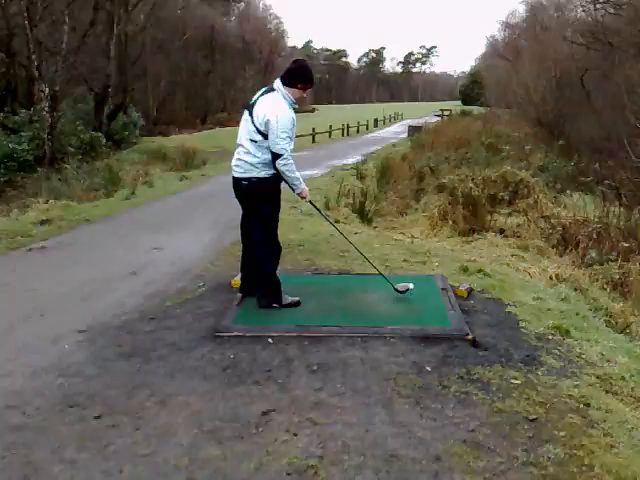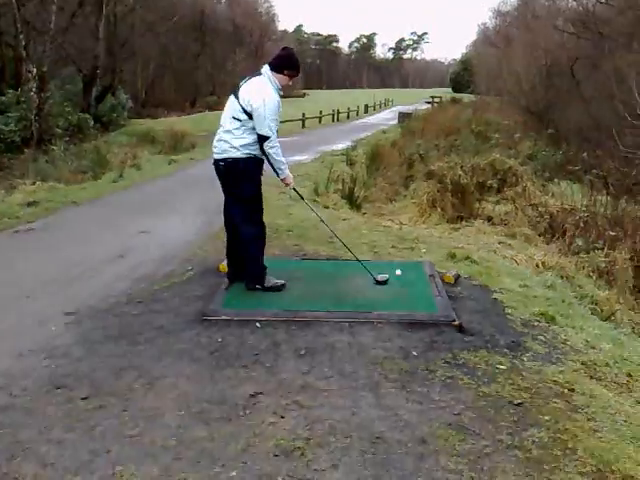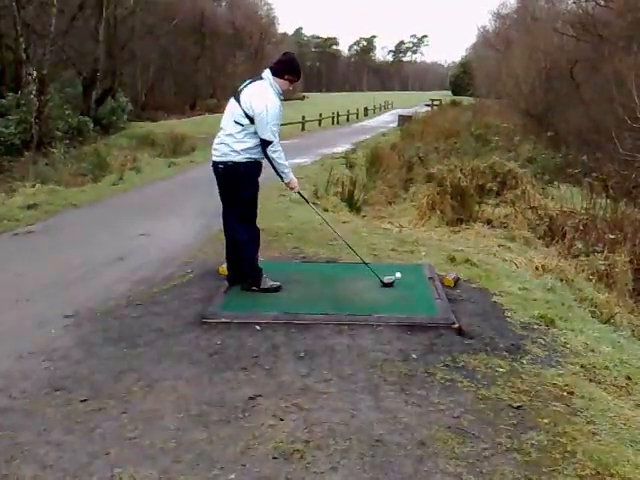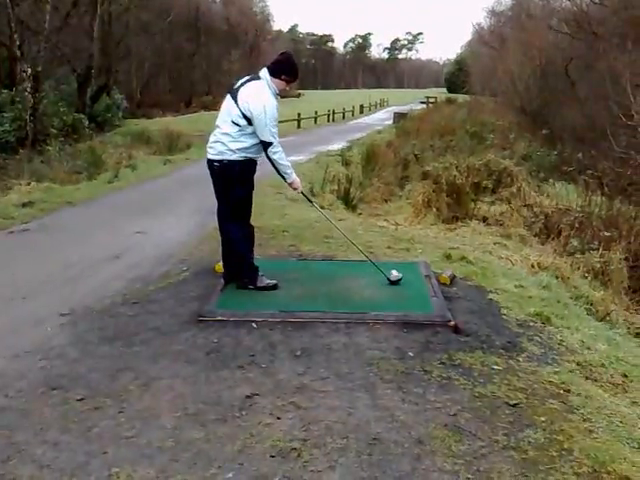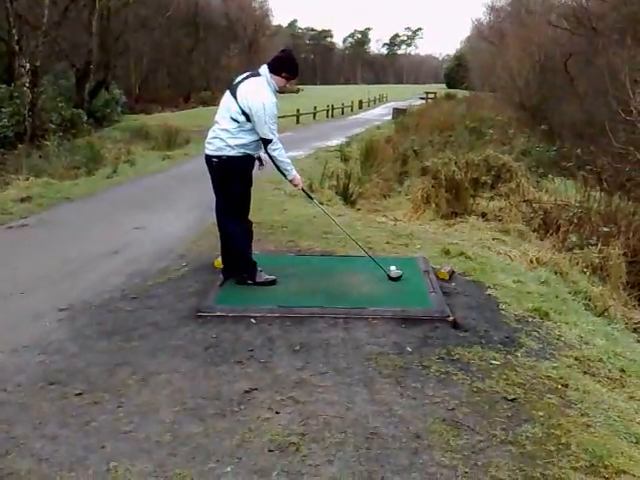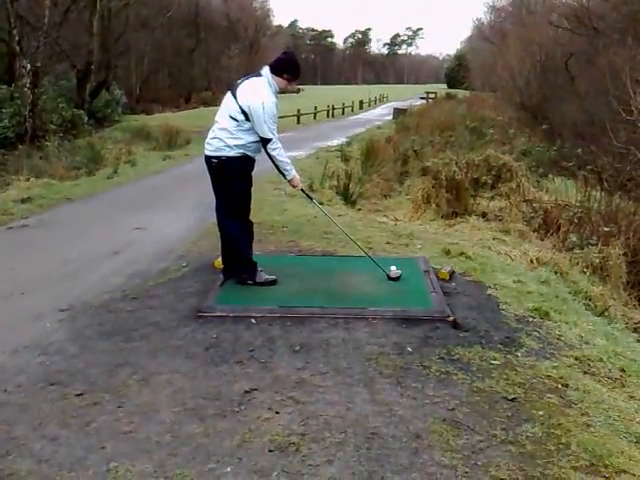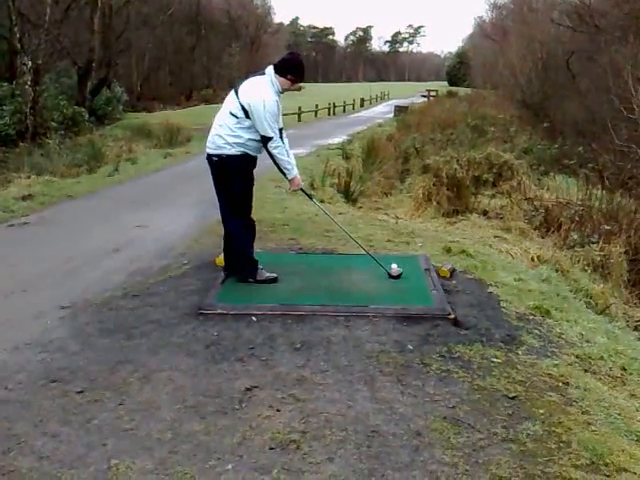
dt=0.2s
person 1, frame 1
left shoulder: (266, 95)
right shoulder: (281, 111)
right elbow: (281, 157)
right wrist: (299, 185)
left hip: (244, 174)
right hip: (260, 179)
left knee: (252, 232)
right knee: (266, 238)
left ankle: (250, 285)
right ankle: (270, 295)
person 1, frame 2
left shoulder: (255, 82)
right shoulder: (266, 95)
right elbow: (267, 140)
right wrist: (283, 171)
left hip: (228, 157)
right hip: (239, 160)
left knee: (236, 216)
right knee: (251, 220)
left ankle: (237, 270)
right ankle: (256, 276)
person 1, frame 3
left shoulder: (255, 85)
right shoulder: (267, 99)
right elbow: (270, 144)
right wrist: (287, 175)
left hip: (226, 159)
right hip: (238, 164)
left knee: (235, 219)
right knee: (245, 222)
left ankle: (237, 273)
right ankle: (251, 277)
person 1, frame 4
left shoulder: (250, 83)
right shoulder: (264, 100)
right elbow: (271, 145)
right wrist: (291, 176)
left hip: (221, 157)
right hip: (233, 162)
left knee: (230, 218)
right knee: (239, 220)
left ankle: (233, 271)
right ankle: (247, 275)
person 1, frame 5
left shoulder: (250, 79)
right shoulder: (263, 96)
right elbow: (270, 141)
left wrist: (255, 153)
right wrist: (291, 173)
left hip: (220, 153)
right hip: (231, 157)
left knee: (229, 214)
right knee: (237, 216)
left ankle: (232, 267)
right ankle: (246, 271)
person 1, frame 6
left shoulder: (256, 83)
right shoulder: (263, 96)
left elbow: (269, 134)
right elbow: (270, 141)
left wrist: (288, 168)
right wrist: (290, 173)
left hip: (223, 155)
right hip: (229, 158)
left knee: (230, 214)
right knee: (238, 216)
left ankle: (232, 267)
right ankle: (246, 271)
person 1, frame 7
left shoulder: (263, 84)
right shoulder: (264, 96)
left elbow: (278, 134)
right elbow: (271, 141)
left wrist: (293, 167)
right wrist: (291, 173)
left hip: (233, 154)
right hip: (229, 155)
left knee: (237, 212)
right knee: (240, 214)
left ankle: (234, 263)
right ankle: (247, 269)
